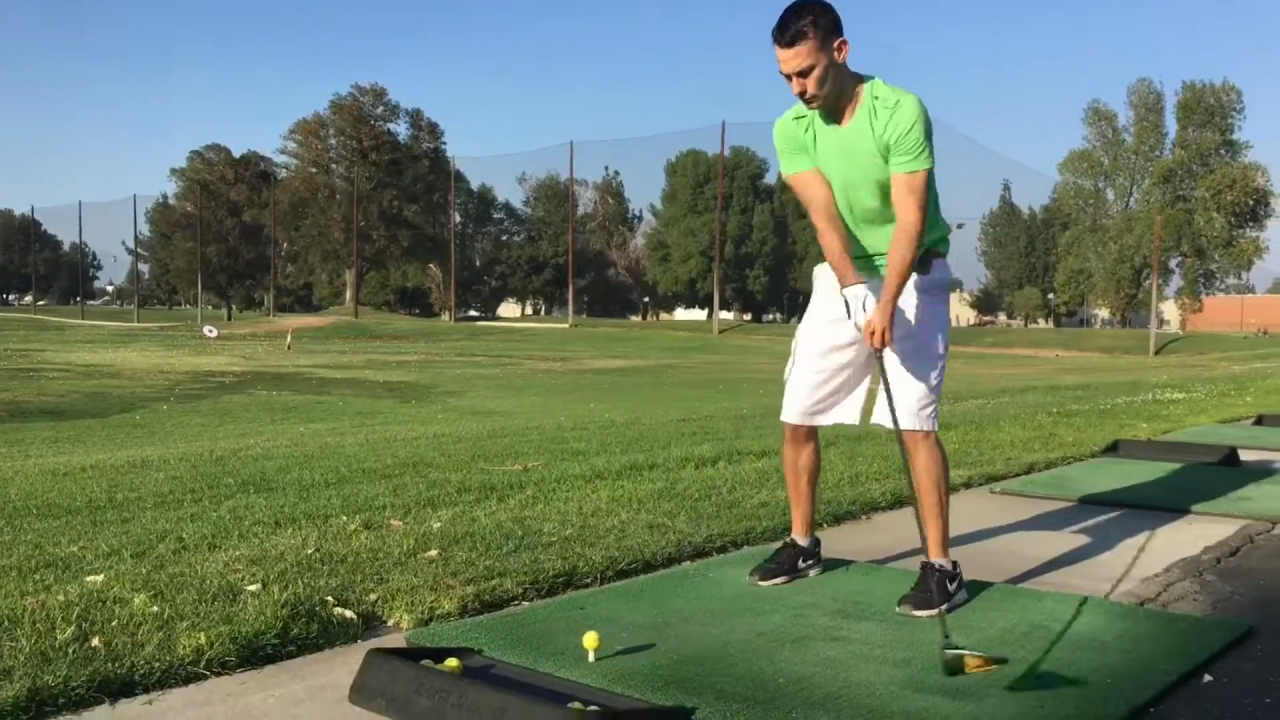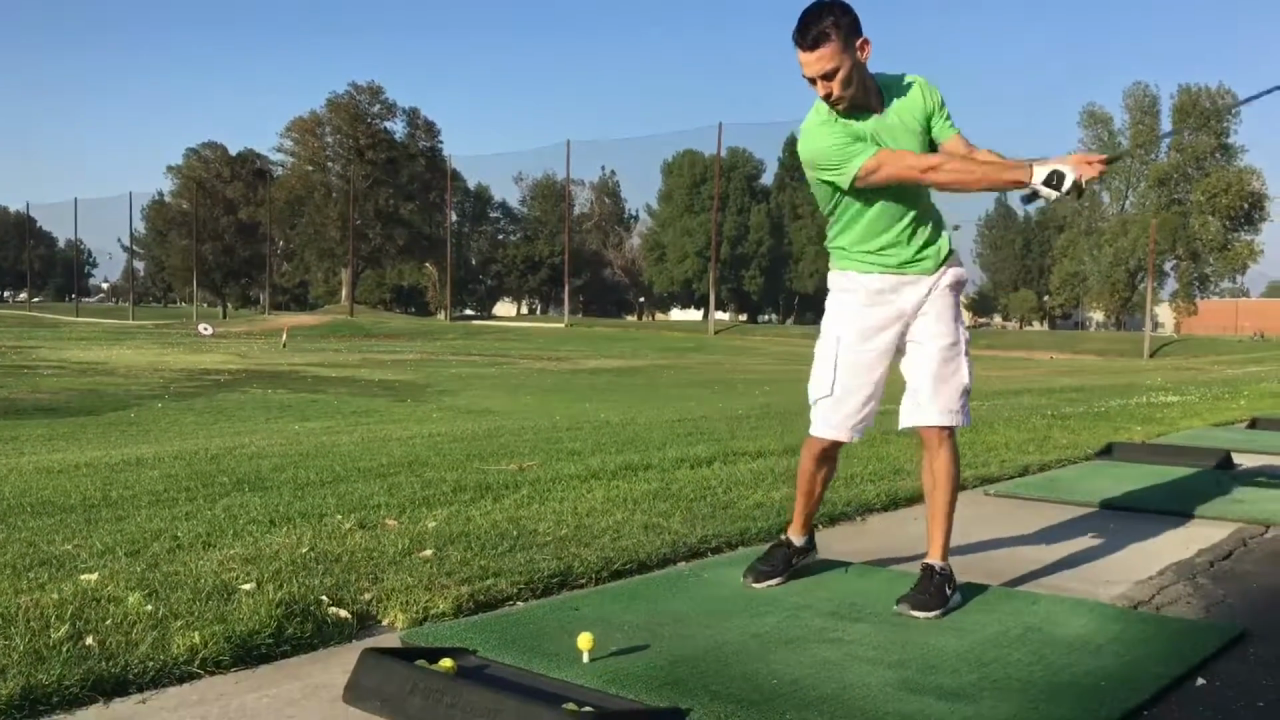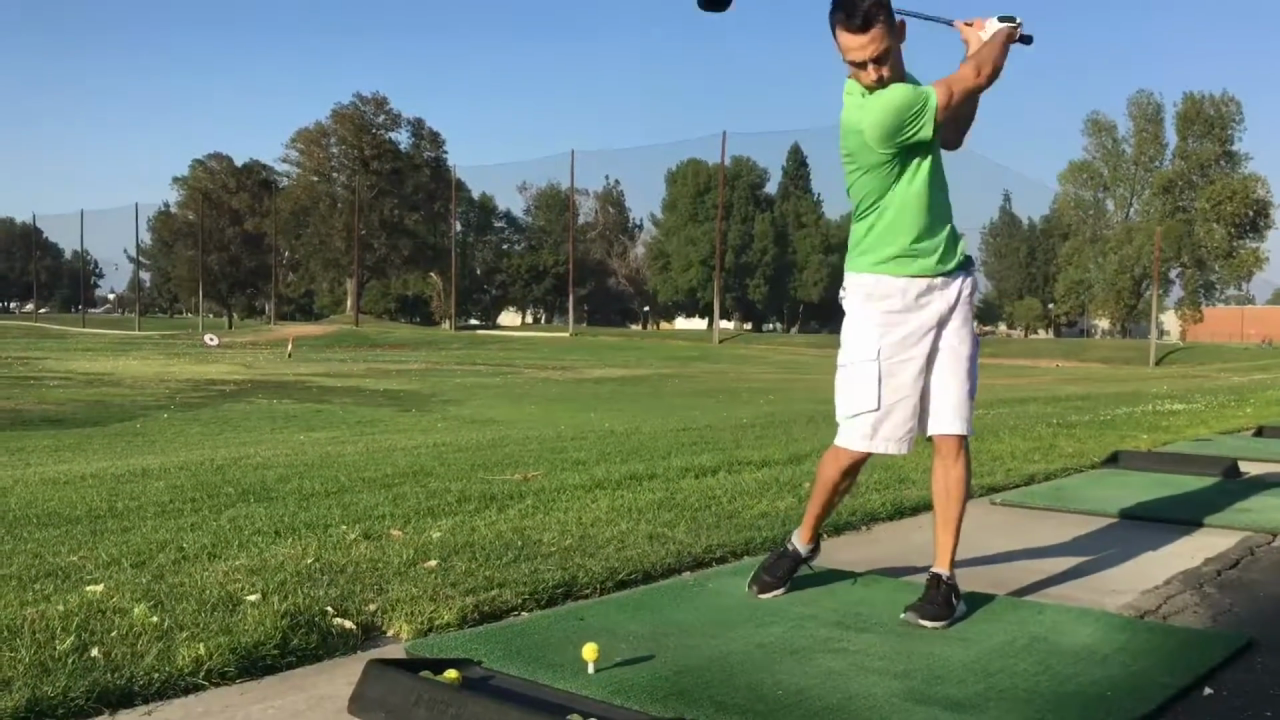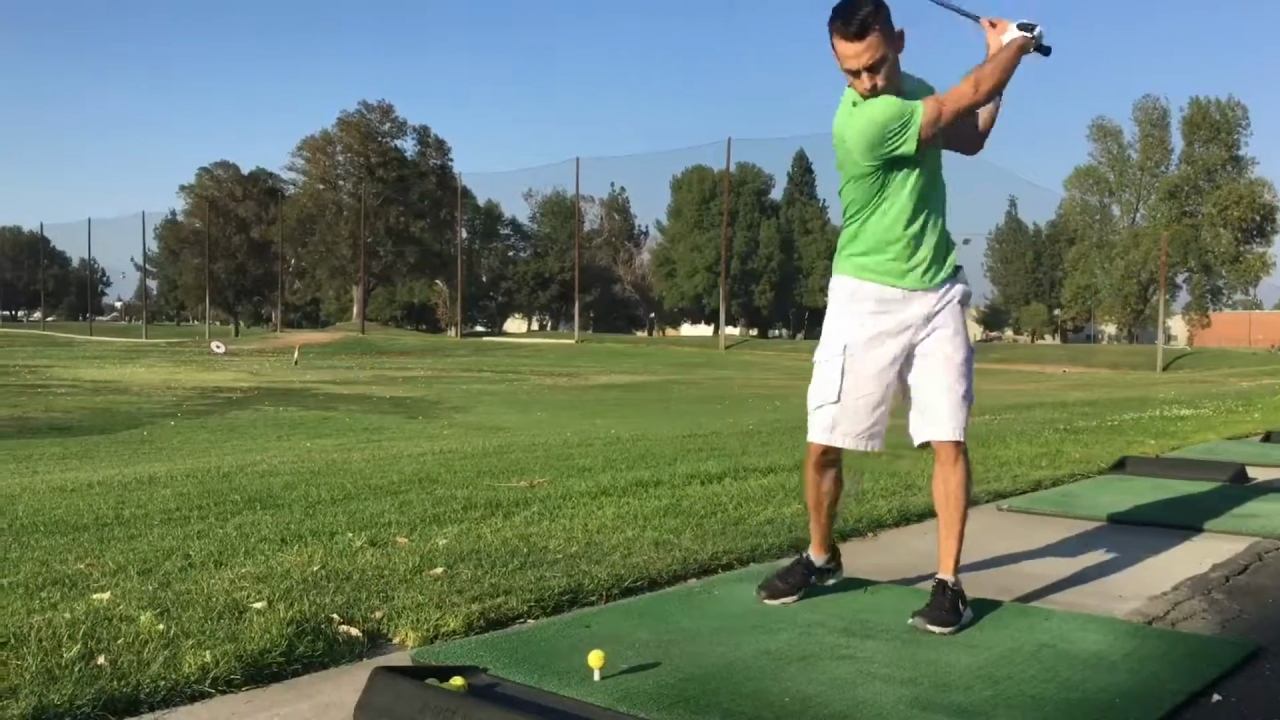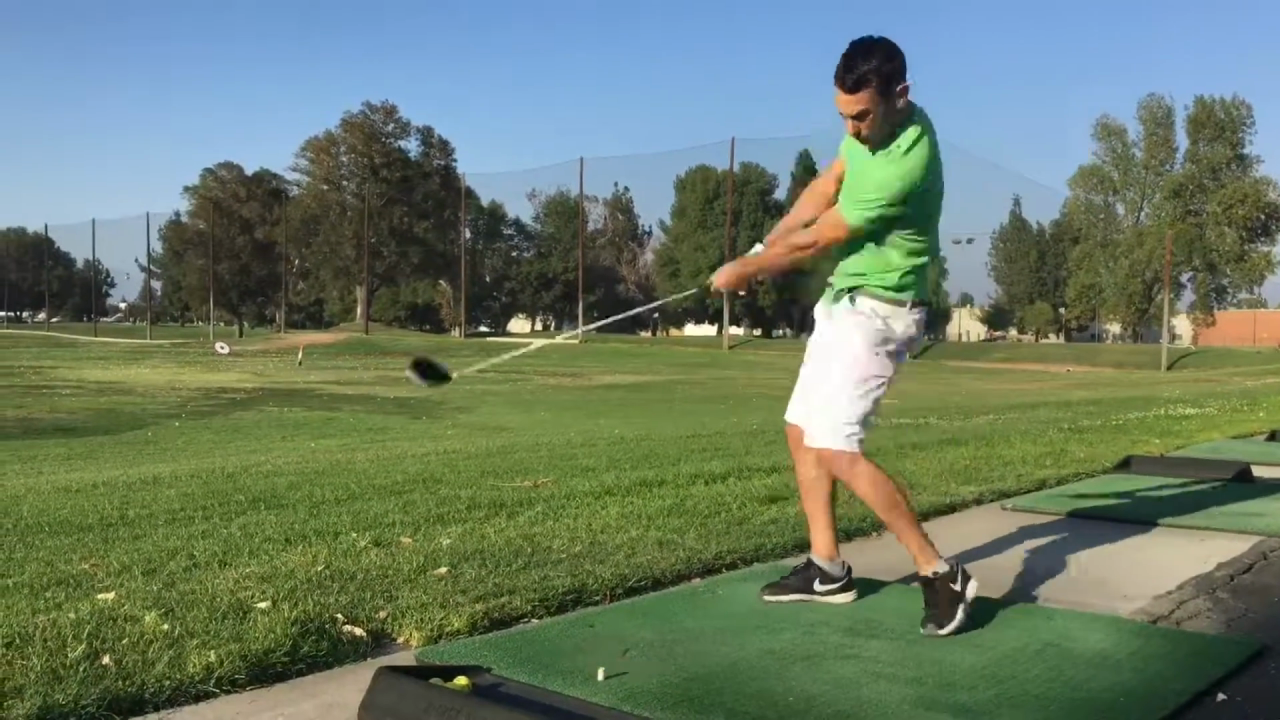
dt=0.3s
person 1, frame 1
left shoulder: (901, 111)
right shoulder: (791, 130)
left elbow: (910, 217)
right elbow: (824, 217)
left wrist: (888, 302)
right wrist: (854, 294)
left hip: (911, 280)
right hip: (841, 281)
left knee: (914, 421)
right knee: (797, 420)
left ankle: (940, 566)
right ankle: (802, 543)
person 1, frame 2
left shoulder: (916, 94)
right shoulder: (820, 140)
left elbow: (968, 164)
right elbow: (931, 174)
left wrist: (1048, 170)
right wrist: (1035, 176)
left hip: (933, 278)
right hip: (862, 288)
left knee: (938, 424)
right knee: (827, 432)
left ankle: (938, 567)
right ankle: (797, 538)
person 1, frame 3
left shoulder: (900, 89)
right shoulder: (874, 108)
left elbow: (951, 127)
right elbow: (976, 77)
left wrist: (977, 51)
left hip: (951, 283)
right hip: (884, 292)
left knee: (951, 435)
right knee: (856, 443)
left ankle: (942, 576)
right ankle: (802, 542)
person 1, frame 4
left shoulder: (913, 90)
right shoulder: (865, 121)
left elbow: (970, 135)
right elbow: (976, 96)
left hip: (938, 297)
right hip: (864, 301)
left knee: (947, 441)
right knee: (824, 441)
left ankle: (947, 583)
right ankle: (818, 557)
person 1, frame 5
left shoulder: (906, 166)
right shoulder: (877, 126)
left elbow: (821, 239)
right elbow: (821, 192)
left wrist: (748, 269)
right wrist: (766, 247)
left hip: (874, 314)
right hip: (843, 304)
left knee: (836, 448)
right knee: (802, 432)
left ankle: (937, 572)
right ankle: (826, 566)
